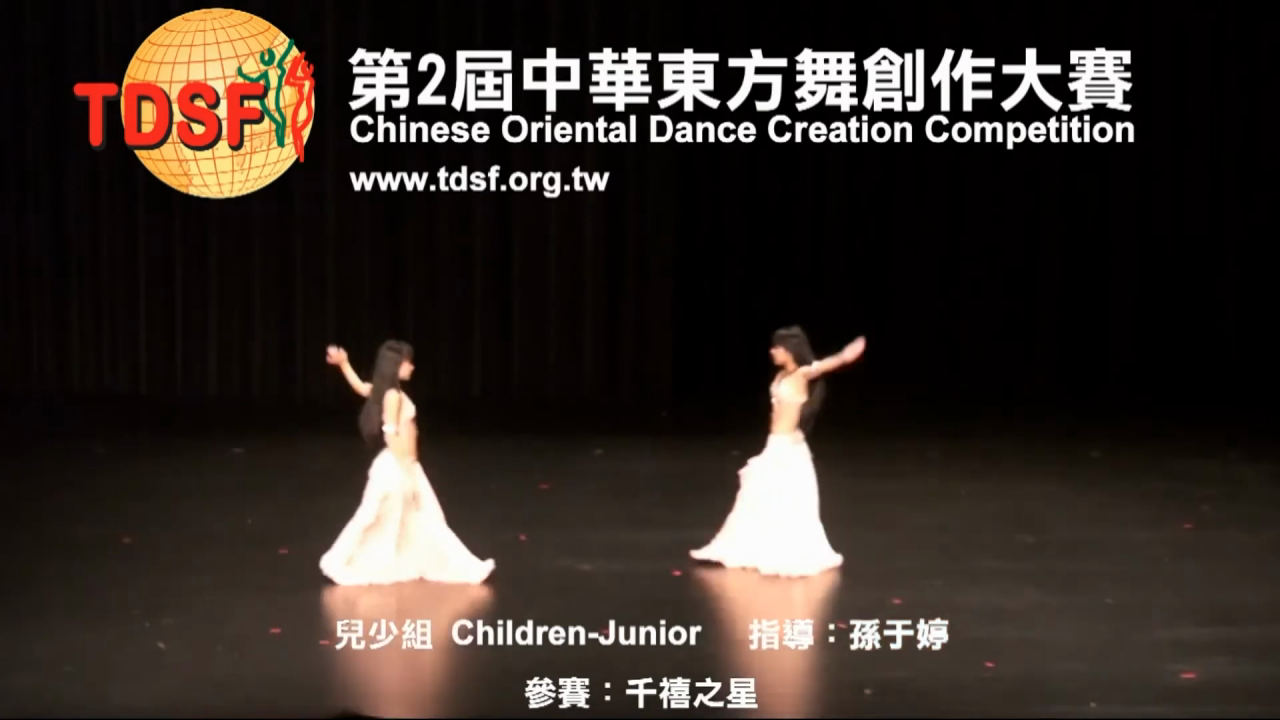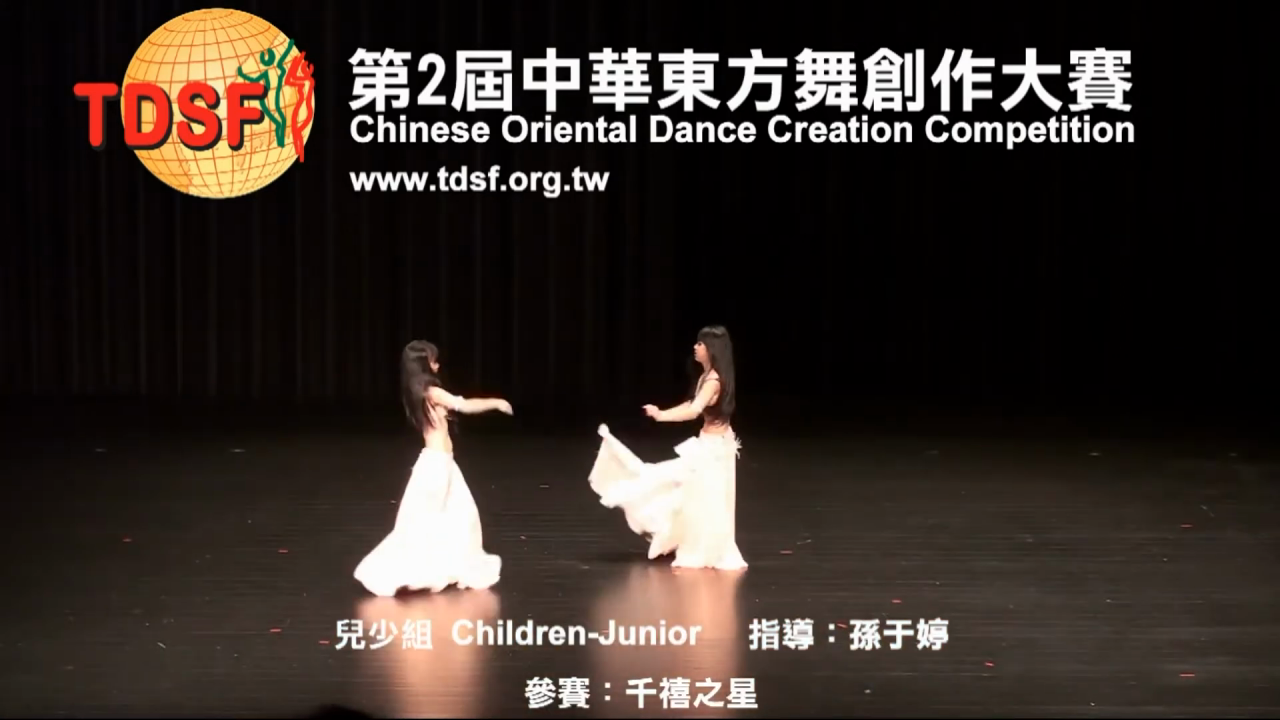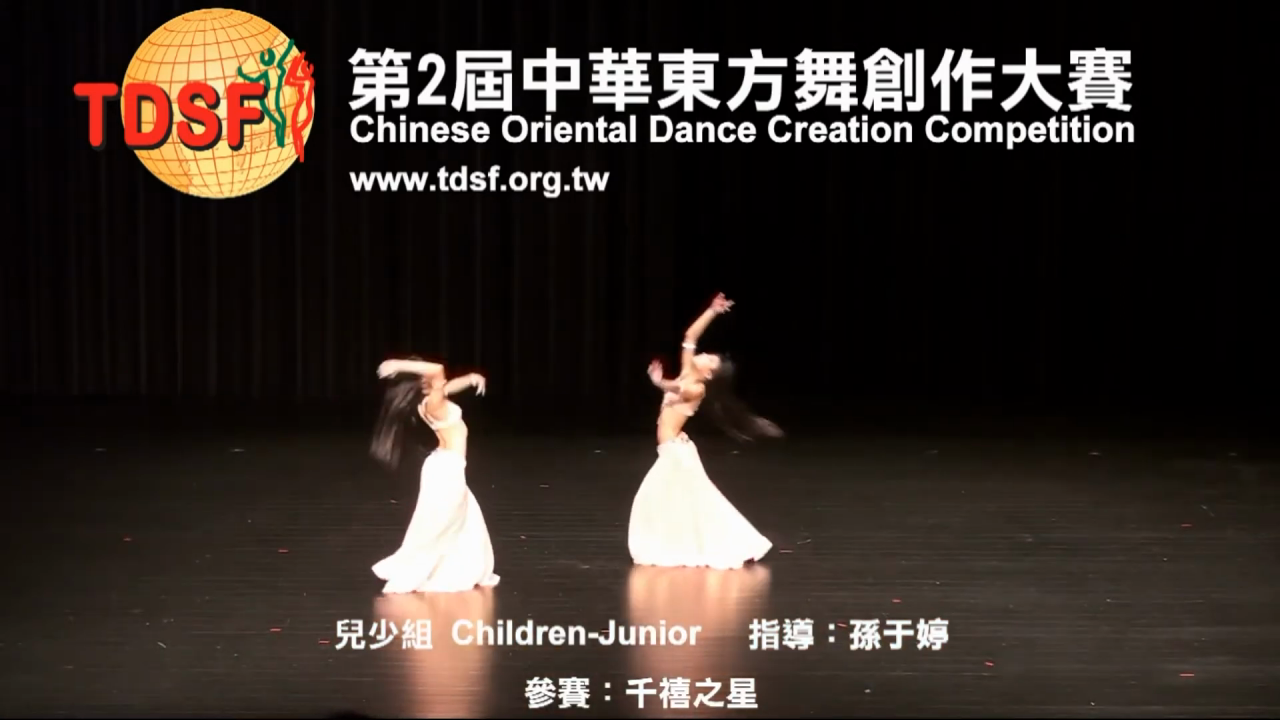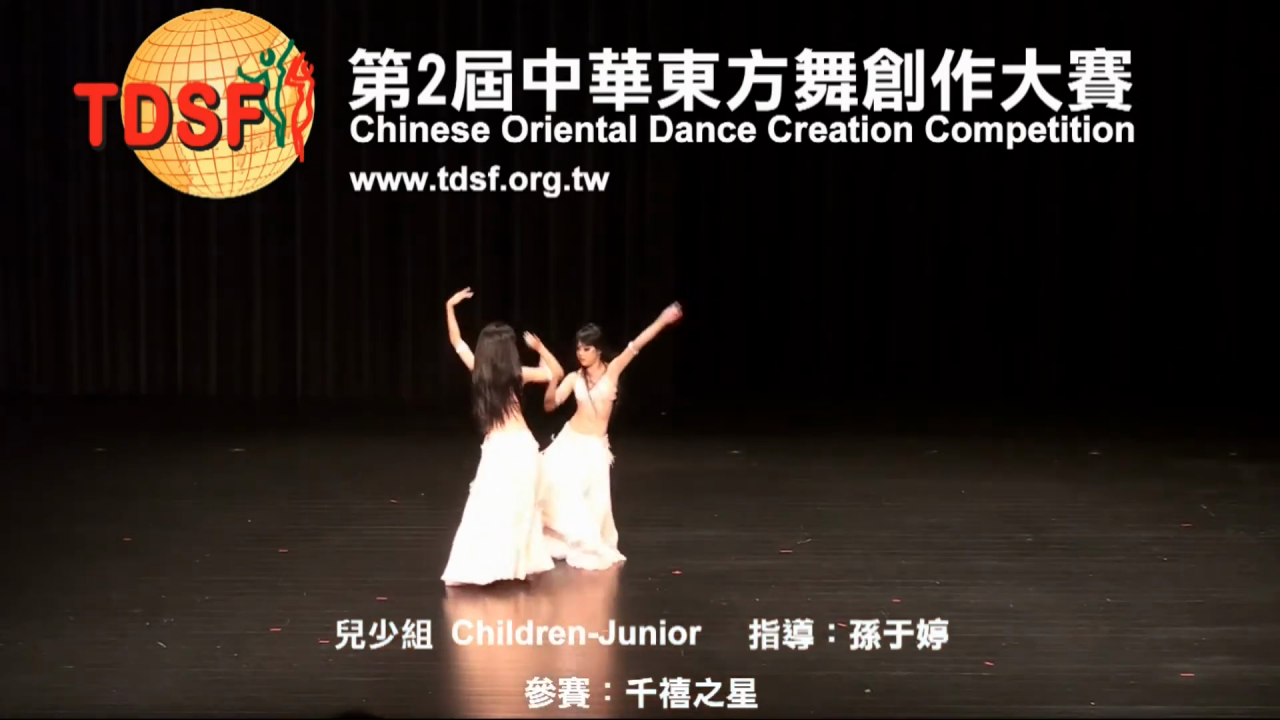
dt=1s
person 1, frame 1
left shoulder: (802, 375)
right shoulder: (781, 376)
left elbow: (821, 366)
left wrist: (845, 356)
left hip: (787, 447)
right hip: (777, 446)
left knee: (787, 504)
right knee: (758, 498)
person 1, frame 2
left shoulder: (713, 380)
right shoulder: (709, 375)
left elbow: (693, 412)
left wrist: (662, 415)
right wrist: (664, 412)
left hip: (713, 445)
right hip: (710, 442)
left knee: (707, 500)
left ankle: (710, 554)
person 1, frame 3
left shoulder: (697, 388)
right shoulder: (688, 371)
left elbow: (678, 390)
right elbow: (690, 335)
left wrist: (661, 382)
right wrist: (712, 312)
left hip: (675, 452)
right hip: (671, 451)
person 1, frame 4
left shoulder: (612, 370)
right shoulder: (575, 378)
left elbow: (636, 345)
right elbow: (550, 405)
left wrist: (663, 320)
right wrist: (551, 382)
left hip: (595, 445)
right hip: (569, 440)
left knee: (595, 500)
right knee: (563, 492)
left ankle: (593, 549)
person 2, frame 1
left shoulder: (386, 390)
right shoulder: (392, 396)
left elbow: (361, 386)
right elbow: (391, 435)
left wrist: (343, 363)
left hip: (408, 467)
right hip: (396, 467)
left knee: (426, 520)
right knee: (377, 519)
right ankle: (348, 568)
person 2, frame 2
left shoulder: (424, 391)
right shoulder: (431, 392)
right elbow: (464, 405)
left wrist: (445, 406)
right wrist: (495, 402)
left hip: (440, 462)
right hip: (437, 462)
left knee: (462, 515)
right knee: (421, 521)
person 2, frame 3
left shoulder: (430, 401)
right shoulder: (431, 404)
left elbow: (447, 386)
right elbow: (437, 370)
left wrist: (469, 379)
right wrist: (401, 365)
left hip: (450, 465)
right hip: (447, 467)
left knee: (467, 519)
right knee: (436, 523)
left ankle: (465, 572)
right ankle: (404, 574)
person 2, frame 4
left shoulder: (478, 370)
right shoulder: (516, 374)
left elbow: (456, 340)
right elbow: (556, 373)
left wrist: (449, 307)
right wrist: (540, 348)
left hip: (497, 447)
right hip: (521, 445)
left knee: (487, 508)
right knee: (519, 507)
left ankle: (481, 565)
right ankle: (519, 562)
